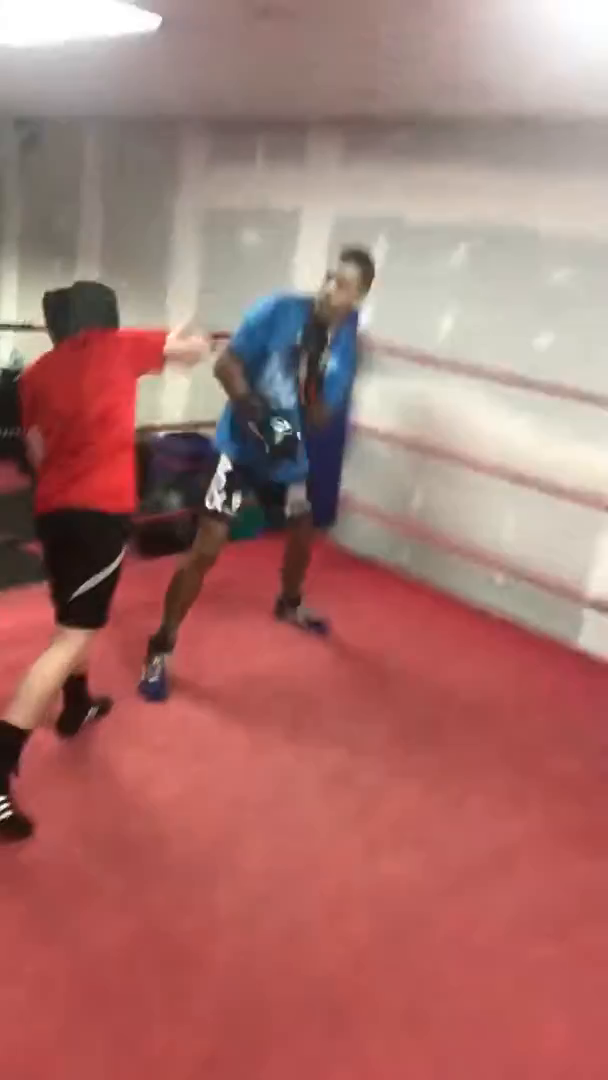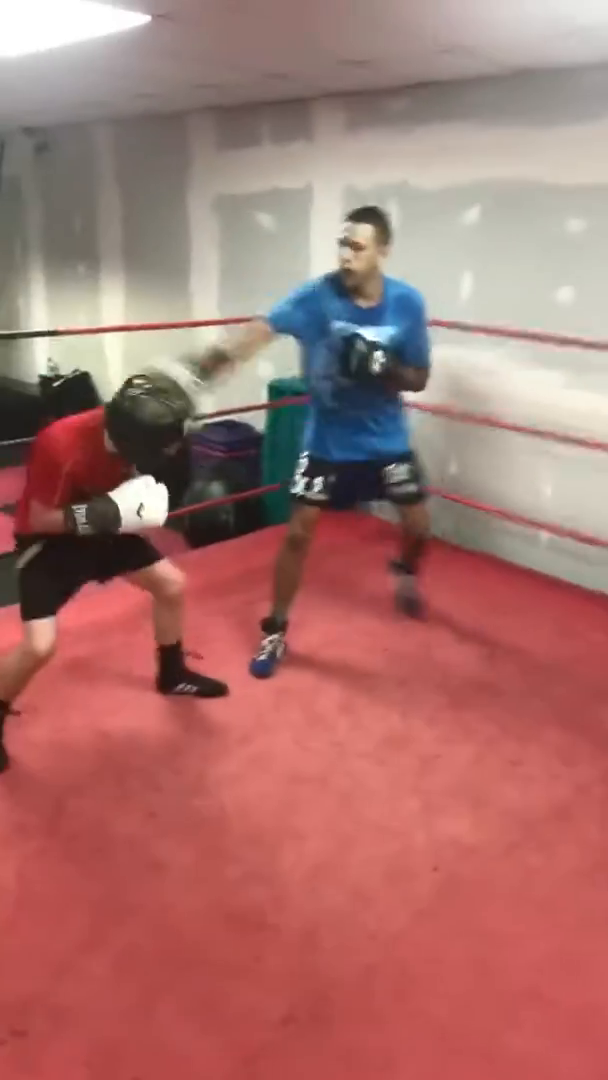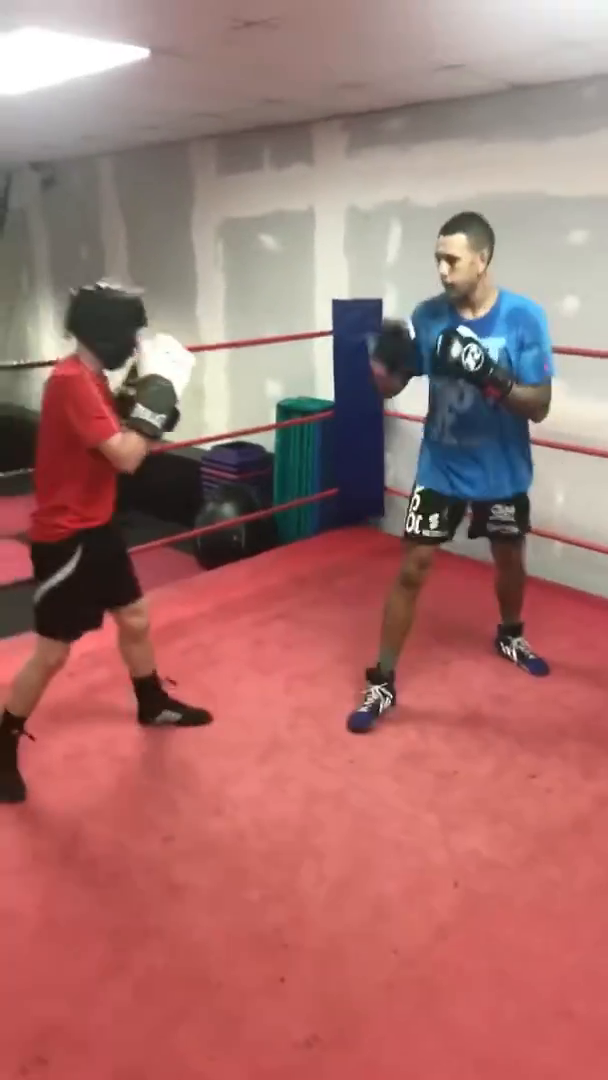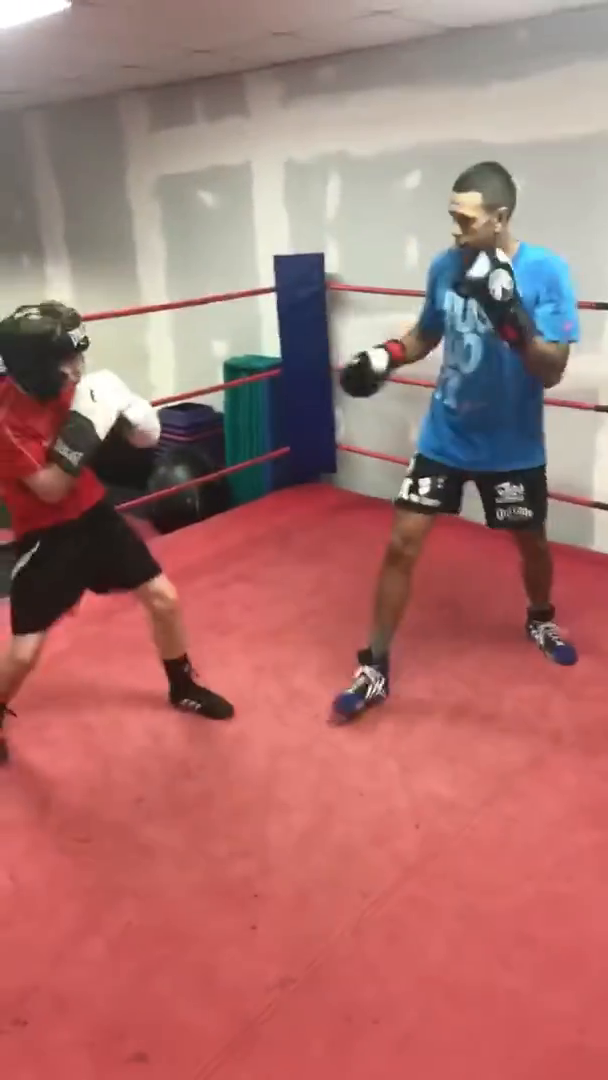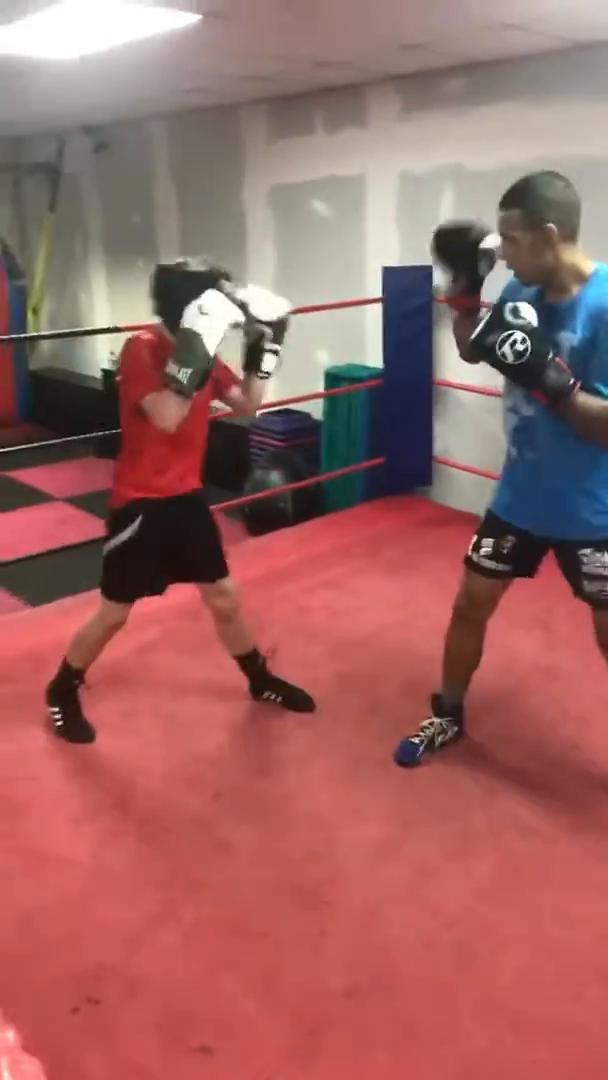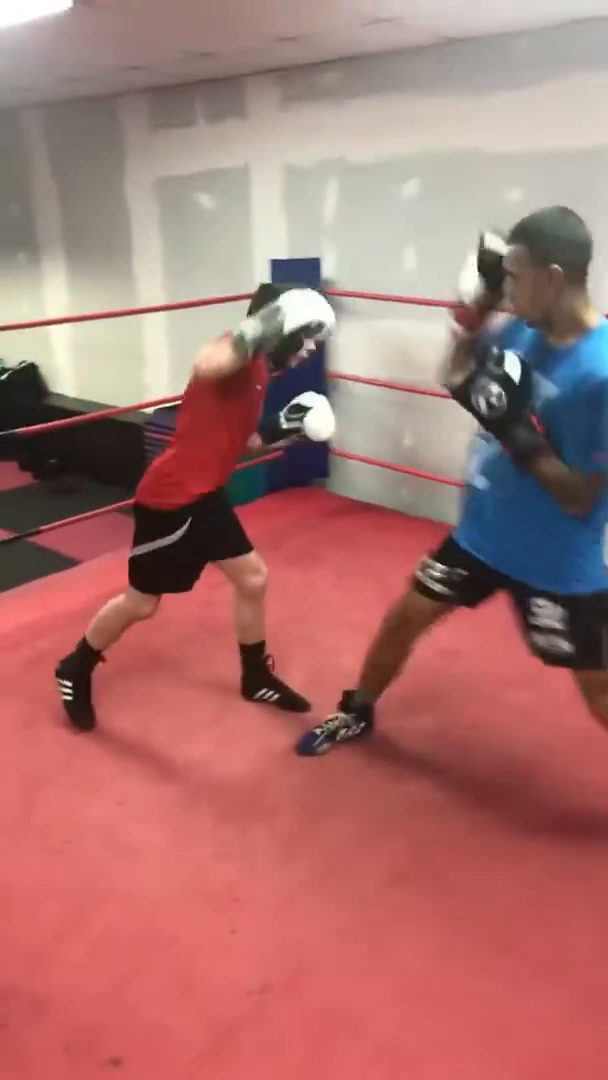
dt=0.7s
person 1, frame 1
left shoulder: (345, 348)
right shoulder: (280, 311)
left elbow: (319, 419)
right elbow: (227, 364)
left wrist: (313, 366)
right wrist: (255, 413)
left hip: (287, 457)
right hip: (241, 446)
left knee: (302, 537)
right knee: (206, 550)
left ankle: (290, 604)
right ankle: (161, 648)
person 1, frame 2
left shoulder: (408, 304)
right shoulder: (315, 295)
left elbow: (419, 378)
right elbow: (259, 331)
left wrist: (386, 369)
right wrist: (206, 366)
left hip: (385, 436)
right hip: (327, 436)
left knee: (417, 526)
right knee: (299, 535)
left ankle: (405, 572)
right ankle: (276, 631)
person 1, frame 3
left shoulder: (524, 317)
right shoulder: (427, 316)
left elbow: (538, 405)
left wrist: (489, 376)
right wrist: (385, 364)
left hip: (502, 471)
right hip: (440, 469)
left knee: (509, 562)
right knee: (411, 573)
left ankle: (509, 634)
right ankle: (382, 683)
person 1, frame 4
left shoulder: (546, 271)
right shoulder: (447, 267)
left elbow: (551, 370)
left wrist: (509, 313)
right wrist: (383, 358)
left hip: (513, 445)
right hip: (444, 437)
left knee: (531, 543)
right knee: (402, 547)
left ankle: (541, 618)
right ankle: (374, 669)
person 1, frame 5
right shoulder: (522, 291)
right elbow: (469, 349)
left wrist: (544, 375)
right wrist: (464, 283)
right hip: (520, 496)
right knee: (470, 605)
right ankle: (447, 716)
person 1, frame 6
right shoulder: (527, 329)
right elbow: (454, 378)
left wrist: (519, 430)
right wrist: (481, 303)
left hip: (562, 562)
right hip: (486, 528)
right knee: (402, 621)
right ankle: (355, 712)
person 2, frame 1
right shoulder: (117, 346)
right elbow: (191, 348)
right wrist: (202, 340)
left hip: (53, 510)
right hip: (102, 510)
left knee: (77, 616)
right knee: (72, 638)
left ankle: (75, 706)
person 2, frame 2
left shoulder: (125, 432)
right shoulder: (62, 445)
right elbow: (40, 518)
right wrist: (106, 514)
left hip: (102, 523)
right hip: (49, 537)
left knee: (171, 583)
right knee: (40, 644)
left ankle: (172, 674)
person 2, frame 3
left shoulder: (87, 376)
right shoulder: (72, 382)
left elbow: (113, 434)
right elbow: (125, 456)
left wrist: (148, 391)
right wrist: (159, 388)
left hip: (96, 527)
right hip: (64, 538)
left knee: (136, 619)
right knee: (52, 653)
left ankle: (152, 703)
person 2, frame 4
left shoulder: (70, 383)
left elbow: (137, 434)
right elbow: (49, 489)
left wrist: (128, 416)
right wrist: (82, 427)
left hip: (94, 512)
right hip: (43, 534)
left knee: (162, 600)
left ankle: (183, 686)
person 2, frame 5
left shoulder: (194, 350)
right shoulder: (141, 348)
left elbow: (248, 404)
right elbow: (165, 418)
left wrist: (263, 345)
right wrist: (195, 348)
left hip: (187, 497)
right hip: (141, 503)
left knee: (225, 600)
right knee: (114, 613)
left ankle: (260, 680)
right ankle: (62, 692)
person 2, frame 6
left shoulder: (254, 371)
right shoulder: (241, 351)
right elbow: (203, 369)
left wrist: (282, 429)
right wrist: (272, 329)
left hip: (207, 495)
right hip: (172, 500)
left knee: (254, 579)
right knee: (141, 601)
left ankle: (258, 679)
right ankle: (75, 670)
